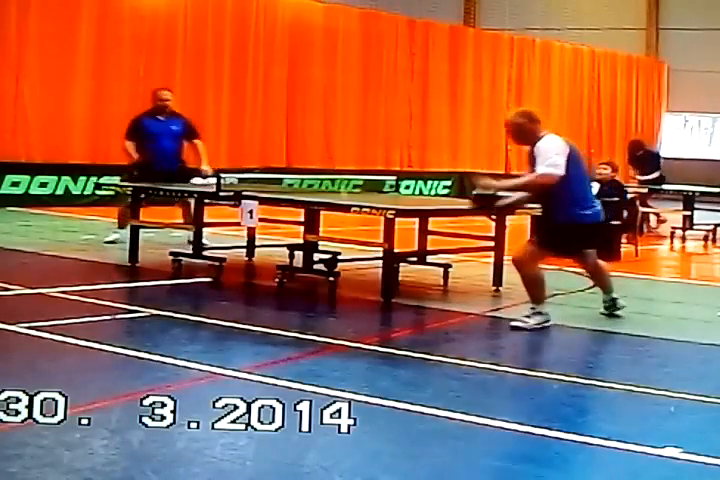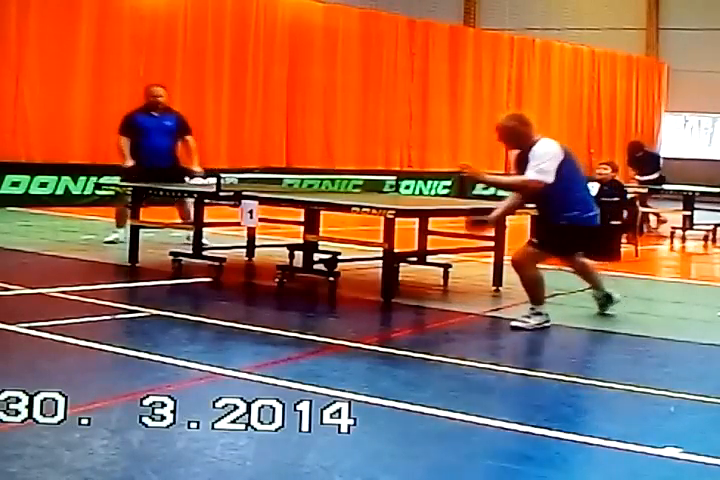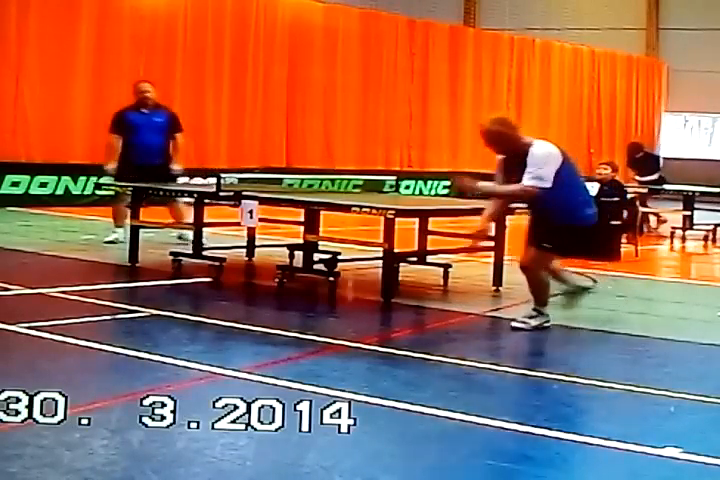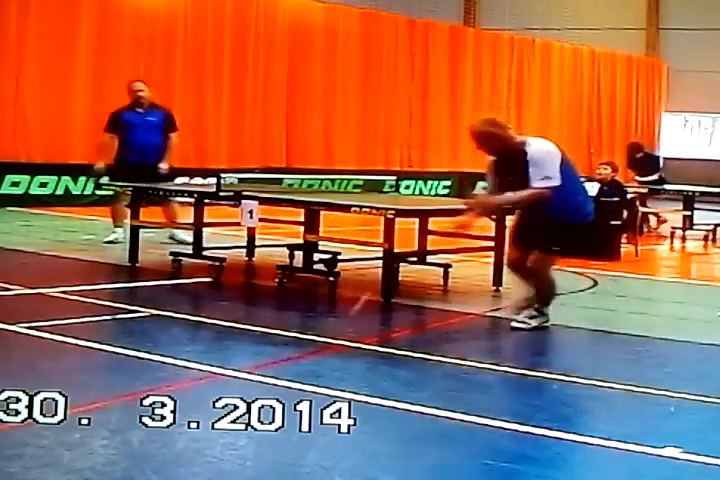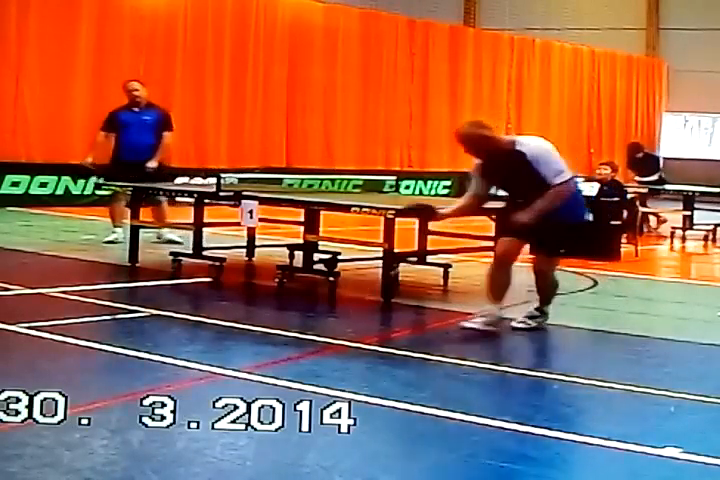
dt=0.1s
person 1, frame 1
left shoulder: (550, 145)
right shoulder: (538, 150)
left elbow: (548, 180)
right elbow: (537, 189)
left wrist: (501, 185)
right wrist: (507, 202)
left hip: (573, 218)
right hip: (584, 215)
left knee: (523, 258)
right knee: (588, 259)
left ankle: (540, 313)
right ankle: (611, 300)
person 1, frame 2
left shoulder: (546, 149)
right shoulder: (522, 156)
left elbow: (533, 185)
right elbow: (522, 194)
left wrist: (487, 178)
right wrist: (496, 215)
left hip: (573, 219)
right hip: (578, 217)
left knee: (522, 260)
right knee: (573, 258)
left ankle: (539, 313)
right ankle: (603, 294)
person 1, frame 3
left shoulder: (542, 152)
right shoulder: (507, 161)
left elbow: (529, 191)
right elbow: (502, 195)
left wrist: (480, 187)
right wrist: (485, 222)
left hip: (574, 218)
right hip: (546, 215)
left knee: (530, 263)
right knee: (535, 262)
left ankle: (540, 312)
right ankle: (574, 287)
person 1, frame 4
left shoulder: (540, 150)
right shoulder: (498, 163)
left elbow: (542, 192)
right elbow: (495, 196)
left wrist: (499, 201)
right wrist: (471, 215)
left hip: (571, 216)
right hip: (537, 213)
left knee: (537, 265)
right knee: (515, 260)
left ankle: (540, 312)
right ankle: (537, 295)
person 1, frame 5
left shoulder: (534, 149)
right shoulder: (483, 165)
left elbow: (564, 187)
right elbow: (474, 198)
left wrist: (531, 214)
right wrist: (447, 212)
left hip: (562, 215)
right hip: (521, 211)
left knee: (543, 268)
right knee: (503, 254)
left ankle: (542, 311)
right ankle: (492, 314)
person 2, frame 1
left shoulder: (182, 121)
right shoulder: (140, 121)
left elbow: (196, 143)
right elbow: (129, 143)
left wrist: (204, 164)
right wrist: (135, 157)
left hip: (175, 171)
right hip: (145, 170)
left knee: (187, 201)
right ankle: (120, 232)
person 2, frame 2
left shoulder: (176, 117)
right shoulder: (133, 117)
left elbow: (188, 139)
right elbow: (123, 139)
left wrist: (194, 163)
right wrist: (127, 159)
left hip: (169, 167)
right hip: (140, 167)
left knee: (183, 199)
right knee: (126, 199)
right ankle: (119, 232)
person 2, frame 3
left shoulder: (167, 114)
right shoulder: (124, 114)
left elbow: (177, 138)
right elbow: (115, 138)
left wrist: (176, 162)
right wrist: (112, 161)
left hip: (161, 166)
right hip: (131, 165)
left knee: (174, 197)
right knee: (121, 196)
left ankle: (184, 231)
right ankle: (119, 231)
person 2, frame 4
left shoulder: (163, 113)
right shoulder: (120, 114)
left elbow: (172, 138)
right elbow: (110, 137)
left wrist: (165, 161)
right wrist: (102, 161)
left hip: (155, 165)
right hip: (126, 165)
left knee: (167, 197)
right knee: (120, 197)
left ankle: (174, 231)
right ankle: (118, 232)
person 2, frame 5
left shoulder: (160, 113)
right shoulder: (117, 114)
left elbow: (166, 138)
right elbow: (104, 135)
left wrist: (155, 160)
right wrist: (91, 156)
left hip: (149, 165)
right hip: (122, 163)
left knee: (158, 198)
right knee: (117, 196)
left ankle: (163, 231)
right ankle: (118, 232)
